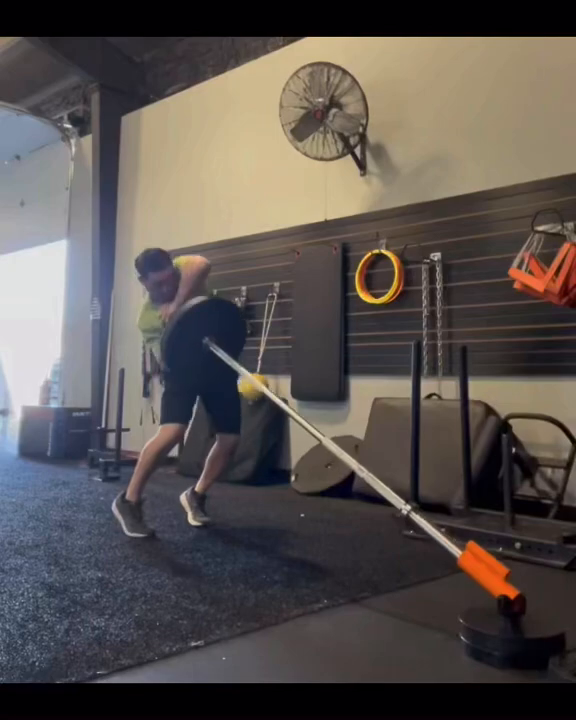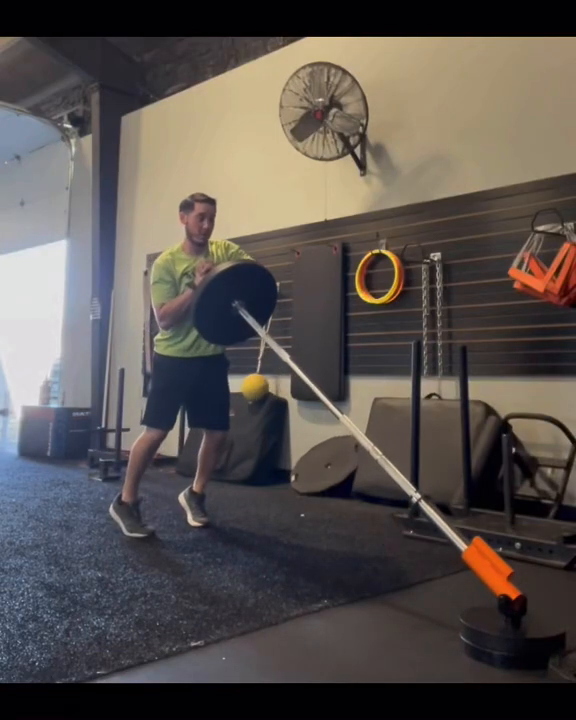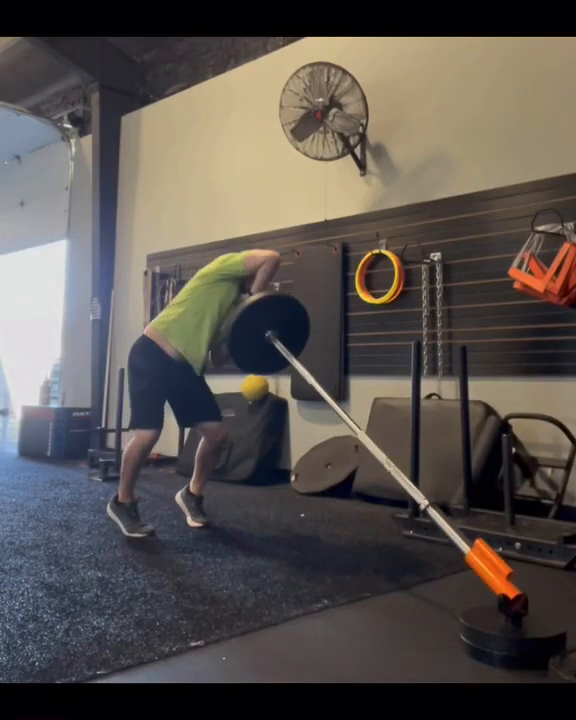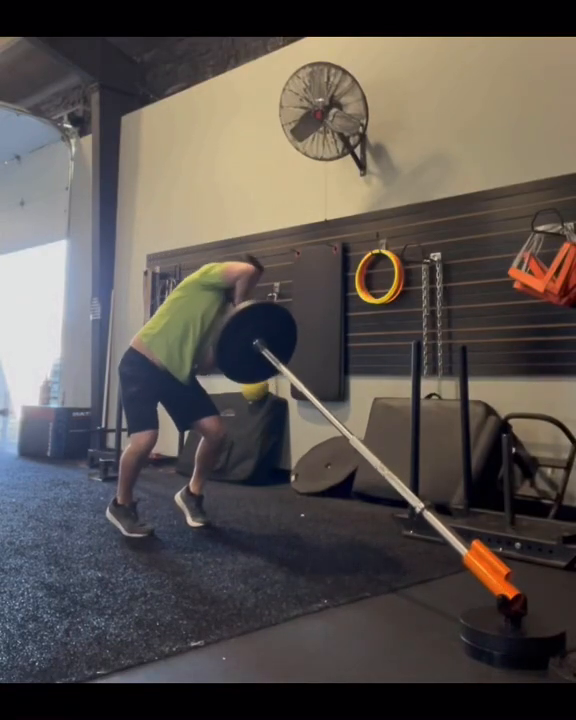
dt=1s
person 1, frame 1
left shoulder: (184, 270)
right shoulder: (148, 319)
left elbow: (201, 265)
left wrist: (177, 305)
right wrist: (179, 333)
left hip: (218, 364)
right hip: (185, 369)
left knee: (229, 439)
right knee: (172, 432)
left ankle: (196, 495)
right ankle: (128, 502)
person 1, frame 2
left shoulder: (226, 251)
right shoulder: (166, 263)
right elbow: (164, 319)
right wrist: (195, 288)
left hip: (212, 359)
right hip: (174, 358)
left knee: (217, 433)
right knee: (156, 431)
left ankle: (194, 495)
right ankle: (125, 502)
person 1, frame 3
left shoulder: (233, 305)
right shoulder: (225, 267)
left elbow: (219, 358)
right elbow: (271, 258)
right wrist: (254, 297)
left hip: (184, 366)
right hip: (152, 355)
left knee: (216, 433)
right knee: (147, 434)
left ankle: (192, 495)
right ankle: (122, 503)
person 1, frame 4
left shoulder: (222, 312)
right shoulder: (209, 277)
left elbow: (205, 364)
right elbow: (244, 270)
right wrist: (240, 306)
left hip: (179, 373)
right hip: (143, 364)
left knee: (215, 431)
right knee: (145, 439)
left ankle: (191, 495)
right ankle: (120, 506)
